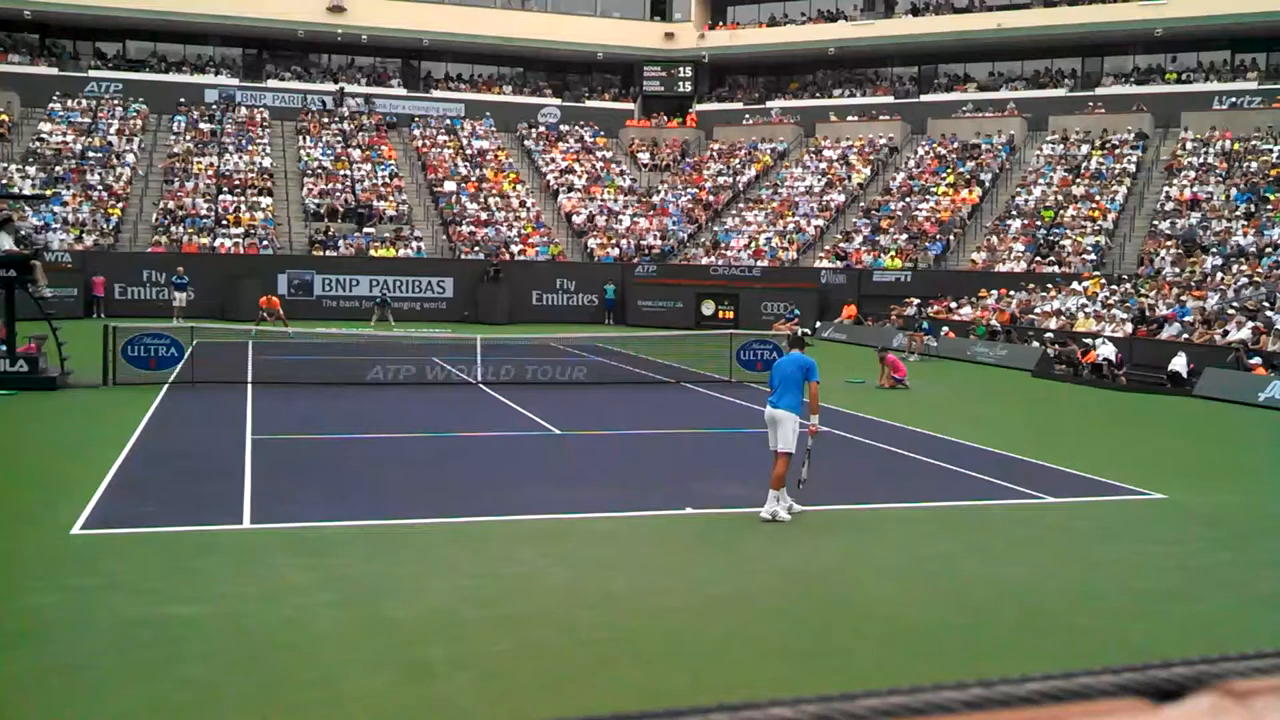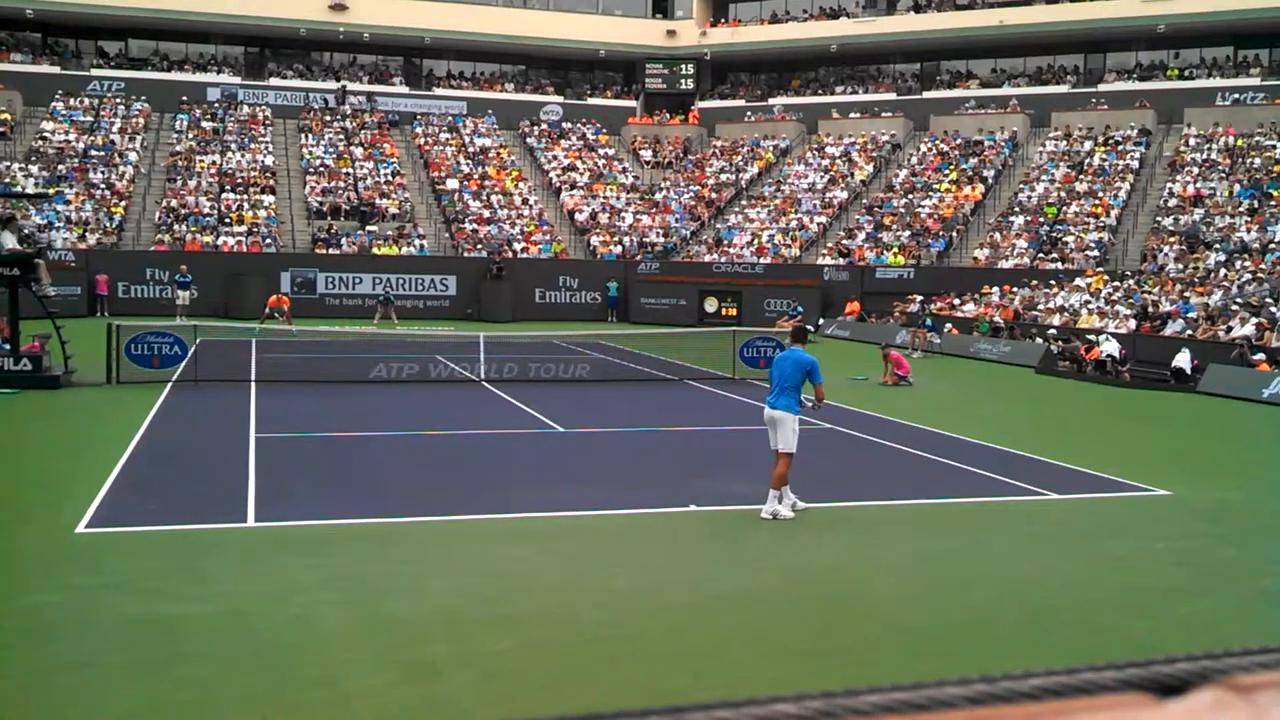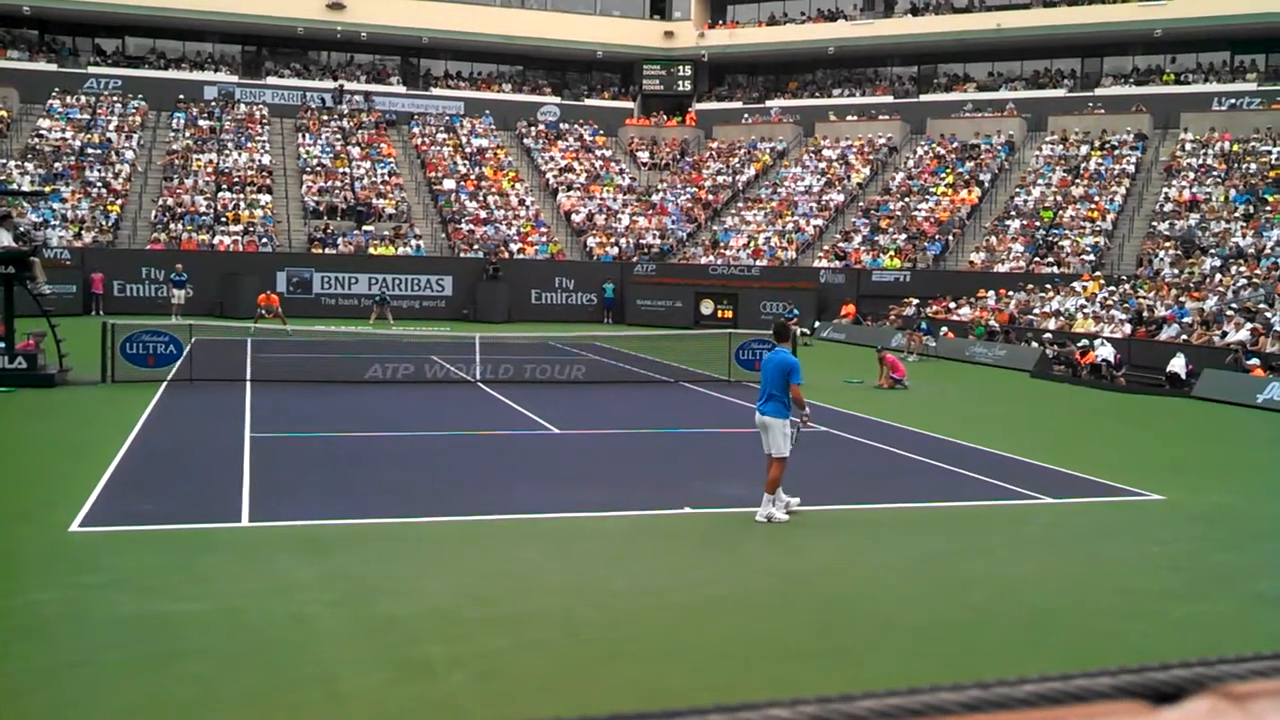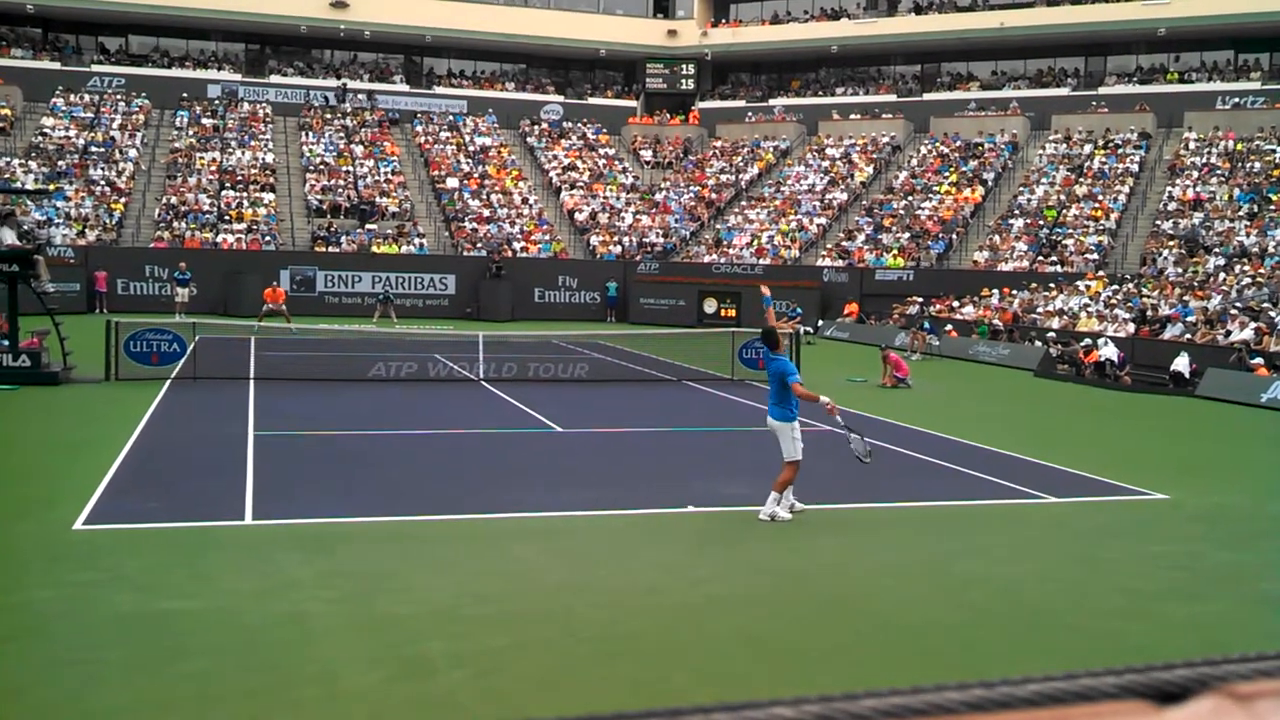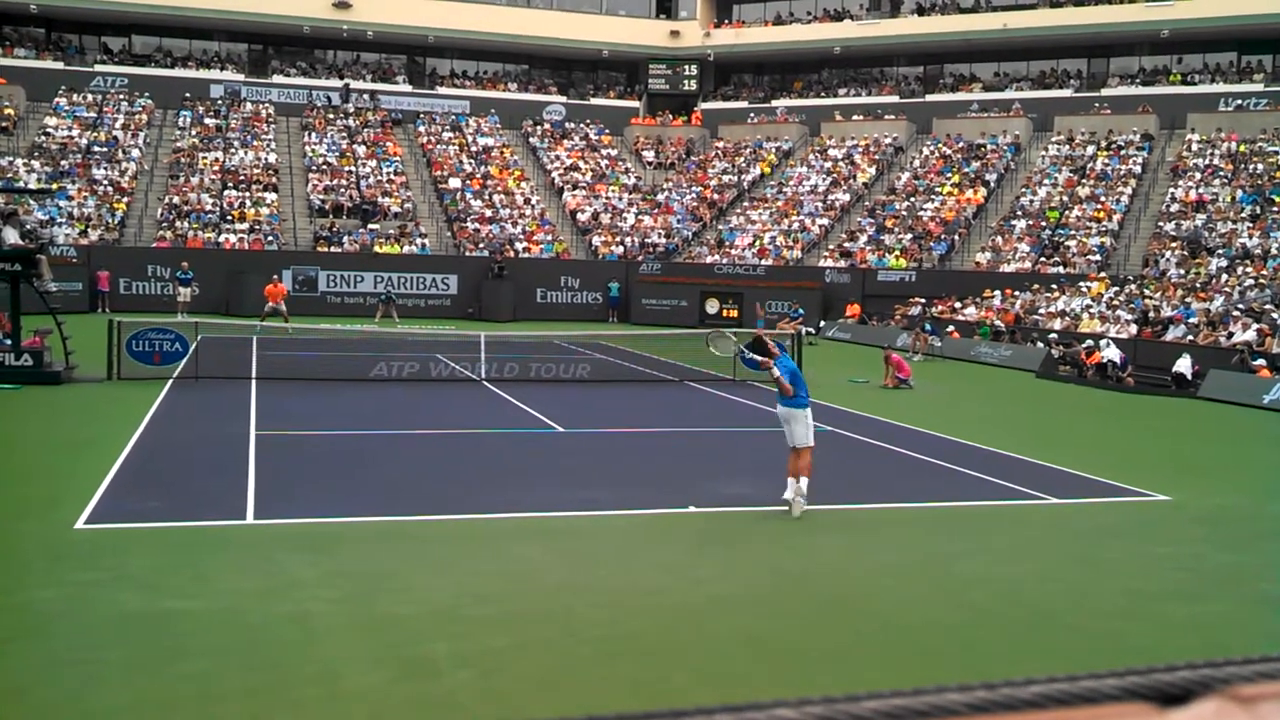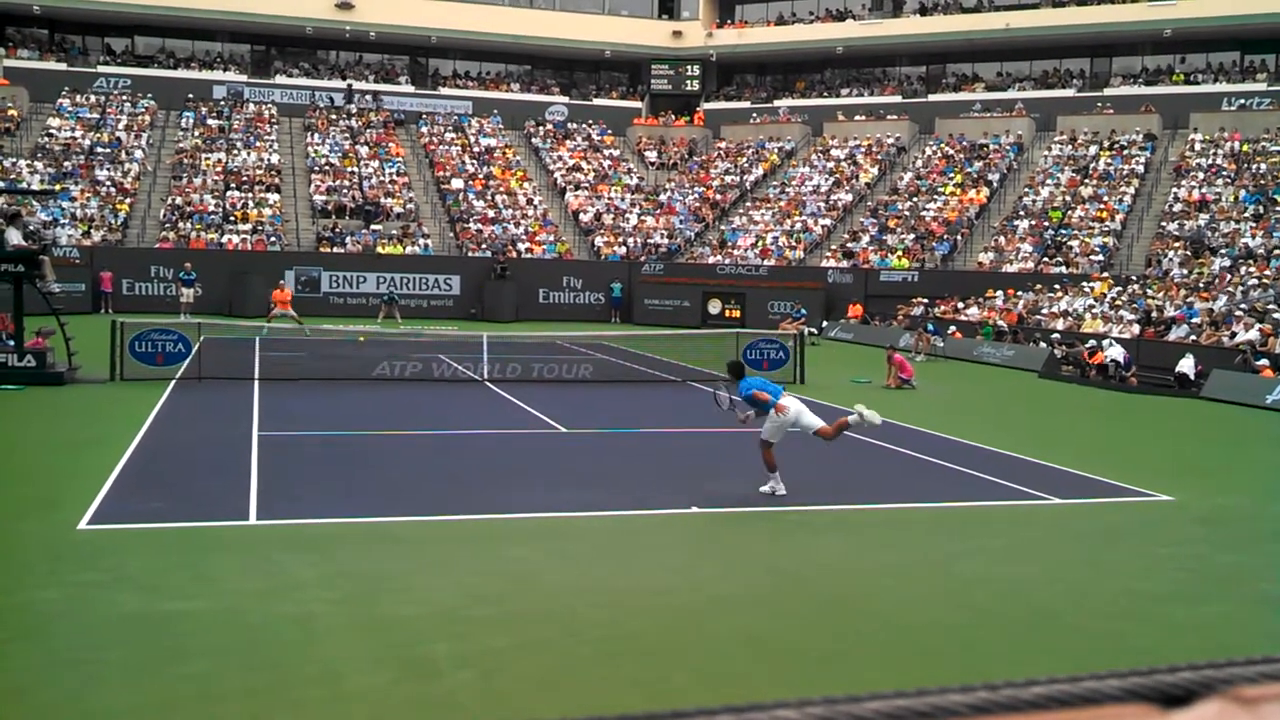
dt=0.5s
person 1, frame 1
left shoulder: (778, 362)
right shoulder: (808, 362)
right elbow: (813, 392)
right wrist: (814, 420)
left hip: (771, 410)
right hip: (787, 412)
left knee: (778, 457)
right knee: (783, 459)
left ankle: (783, 501)
right ankle: (770, 506)
person 1, frame 2
left shoulder: (778, 357)
right shoulder: (810, 361)
right elbow: (820, 394)
right wrist: (817, 404)
left hip: (770, 409)
right hip: (786, 412)
left knee: (780, 457)
right knee: (784, 458)
left ankle: (787, 499)
right ankle: (770, 506)
person 1, frame 3
left shoulder: (767, 358)
right shoulder: (791, 361)
right elbow: (795, 395)
right wrist: (805, 410)
left hip: (762, 413)
right hip: (777, 416)
left knee: (773, 460)
right knee: (779, 462)
left ankle: (780, 501)
right ankle: (765, 510)
person 1, frame 4
left shoulder: (768, 355)
right shoulder: (786, 367)
left elbow: (771, 324)
right elbow: (799, 393)
left wrist: (767, 299)
right wrist: (824, 400)
left hip: (775, 416)
right hip: (785, 420)
left knee: (793, 459)
right knee: (792, 465)
left ankle: (786, 501)
right ankle: (770, 508)
person 1, frame 5
left shoulder: (772, 356)
right shoulder: (783, 365)
right elbow: (789, 393)
right wrist: (774, 371)
left hip: (785, 409)
right hip: (799, 409)
left knee: (795, 451)
right knee: (805, 452)
left ankle: (790, 491)
right ankle: (800, 488)
person 1, frame 6
left shoulder: (743, 390)
right shoulder: (754, 380)
left elbow: (761, 396)
left wrist: (774, 405)
right wrist: (750, 414)
left hip: (783, 411)
right hip: (794, 404)
left knee: (765, 446)
right knee: (828, 433)
left ankle: (776, 484)
right ankle: (856, 418)
